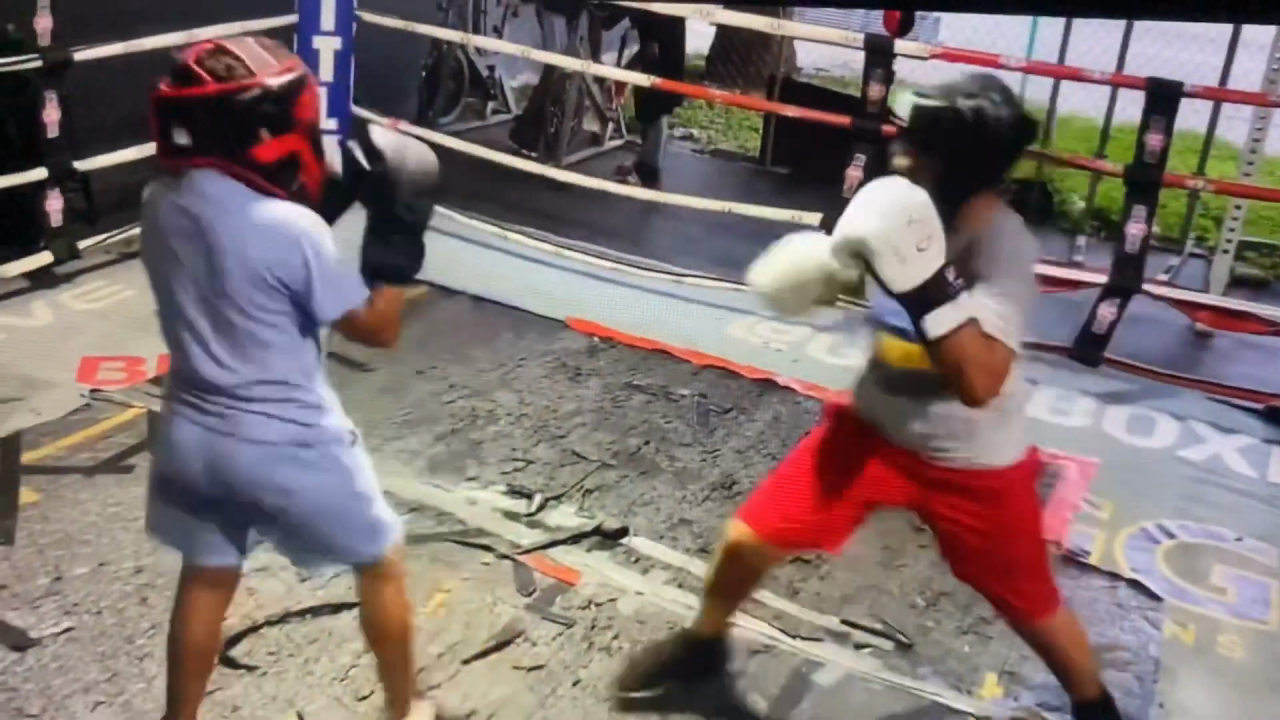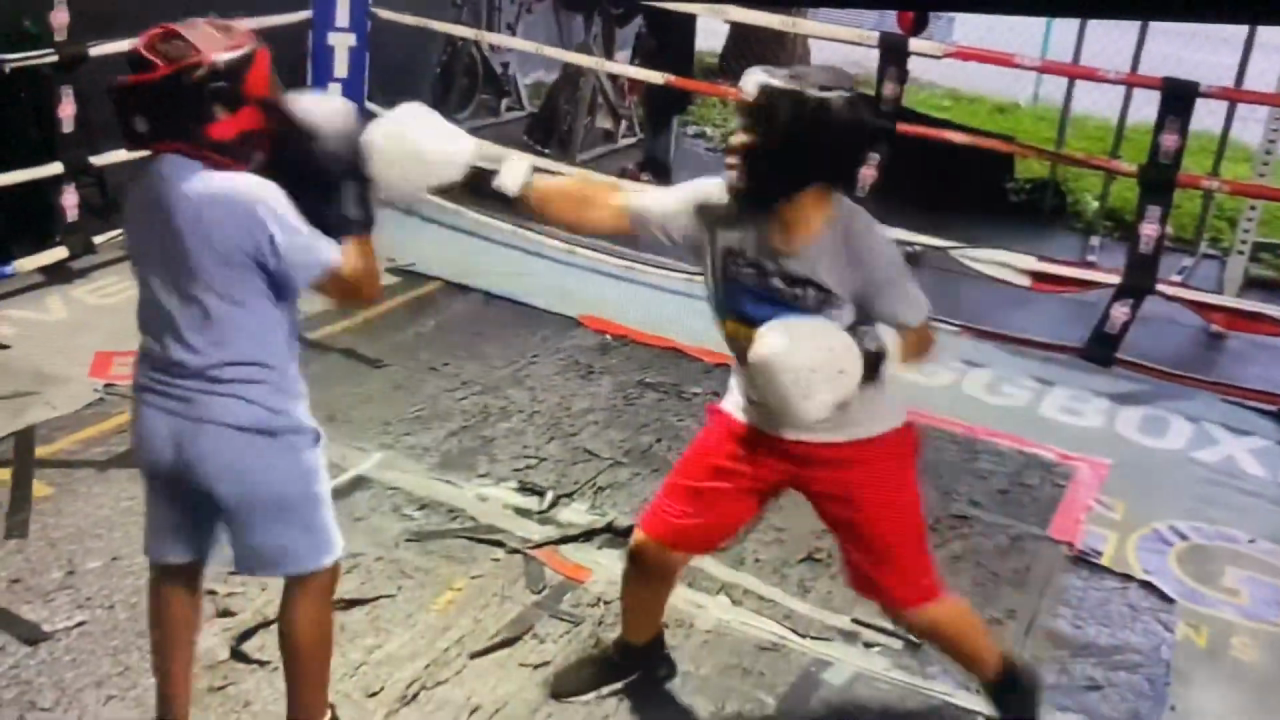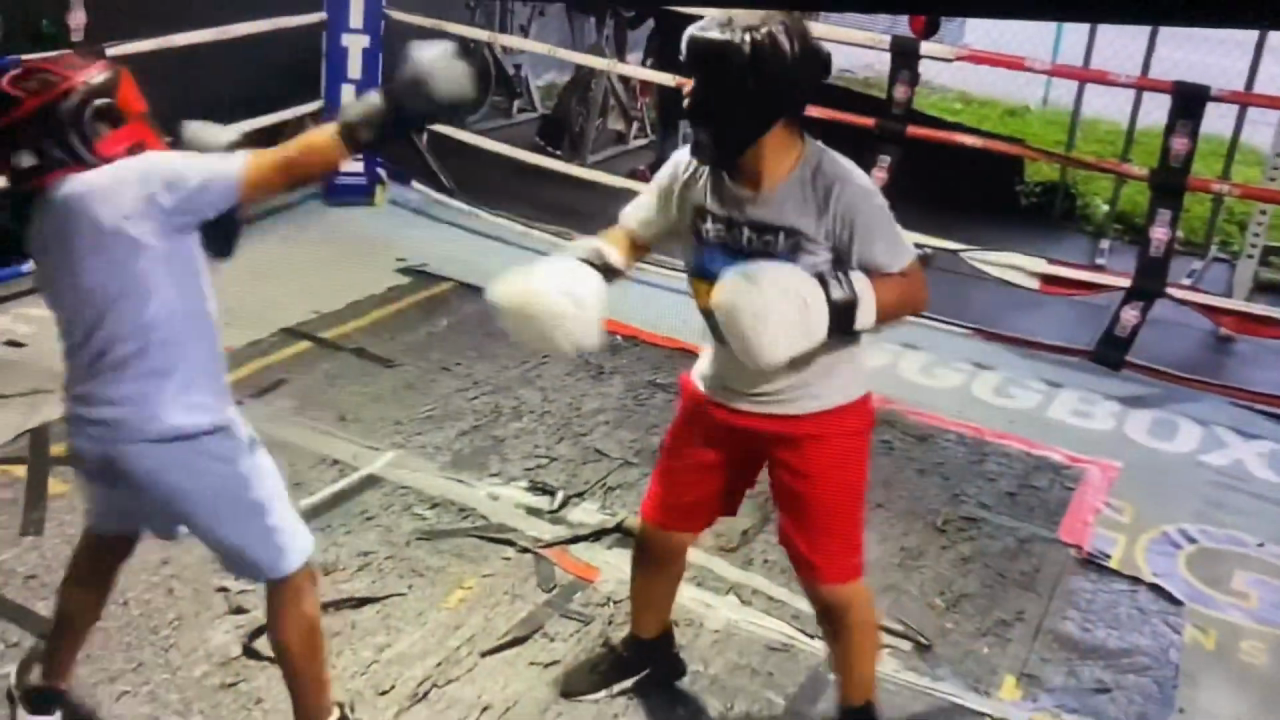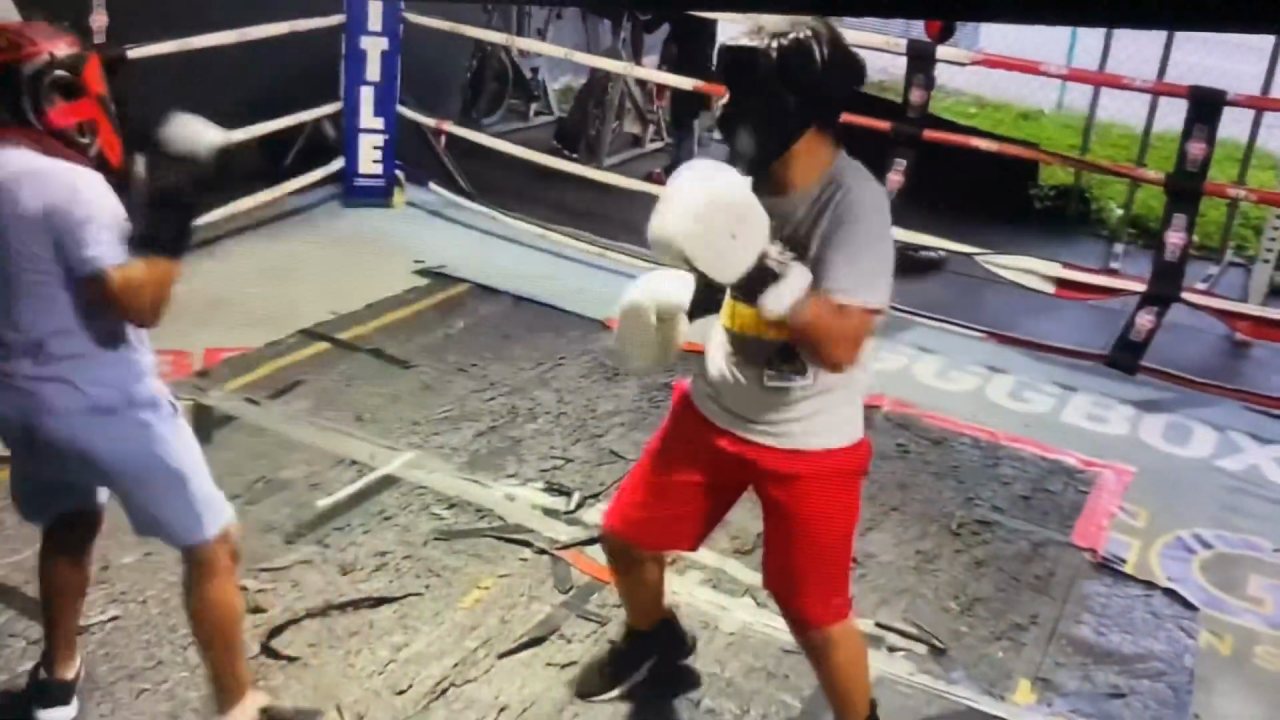
dt=0.2s
person 1, frame 1
left shoulder: (161, 205)
right shoulder: (293, 230)
right elbow: (377, 328)
left wrist: (319, 200)
right wrist: (399, 225)
left hip: (194, 435)
right hip: (289, 444)
left knee: (206, 577)
right knee: (380, 563)
person 1, frame 2
left shoulder: (145, 190)
right shoulder: (252, 200)
right elbow: (360, 285)
left wrist: (301, 184)
right wrist: (343, 185)
left hip: (164, 418)
right hip: (255, 429)
left knee: (175, 571)
right knee: (312, 574)
person 1, frame 3
right shoulder: (147, 183)
right elbow: (288, 169)
left wrist: (203, 227)
right wrist: (390, 109)
left hip: (96, 428)
right hip: (183, 432)
left knee: (105, 542)
right knee: (290, 577)
person 1, frame 4
right shoulder: (73, 186)
right elbow: (138, 305)
left wrist: (127, 224)
right wrist: (170, 217)
right hip: (111, 404)
left knee: (69, 525)
right knee: (212, 550)
person 2, frame 1
left shoulder: (1003, 249)
right shoulder: (921, 216)
left elbow: (981, 382)
left wrist: (921, 282)
right wrist: (832, 265)
left hip: (972, 463)
right hip: (872, 430)
left knee: (1033, 608)
right knee: (746, 541)
right ankle: (701, 645)
person 2, frame 2
left shoulder: (862, 244)
right shoulder: (719, 206)
left elbow: (917, 338)
right elbow: (602, 207)
left wrist: (863, 353)
right wrist: (495, 172)
left hip: (856, 440)
right hip: (754, 424)
left knee: (910, 597)
right knee: (653, 546)
right ankle: (638, 652)
person 2, frame 3
left shoulder: (842, 189)
right shoulder: (694, 169)
left elbow: (910, 293)
right elbow: (631, 236)
left wrist: (834, 305)
right wrist: (582, 271)
left hip: (823, 410)
right hip: (720, 397)
left knee: (830, 580)
right knee: (658, 531)
right ankle: (648, 646)
person 2, frame 4
left shoulder: (854, 203)
right shoulder: (743, 181)
left elbow: (838, 345)
left wrist: (753, 268)
right wrist: (689, 291)
left hip: (809, 447)
right hip: (714, 413)
left knee: (814, 613)
right knee: (626, 536)
right ankle: (652, 636)
